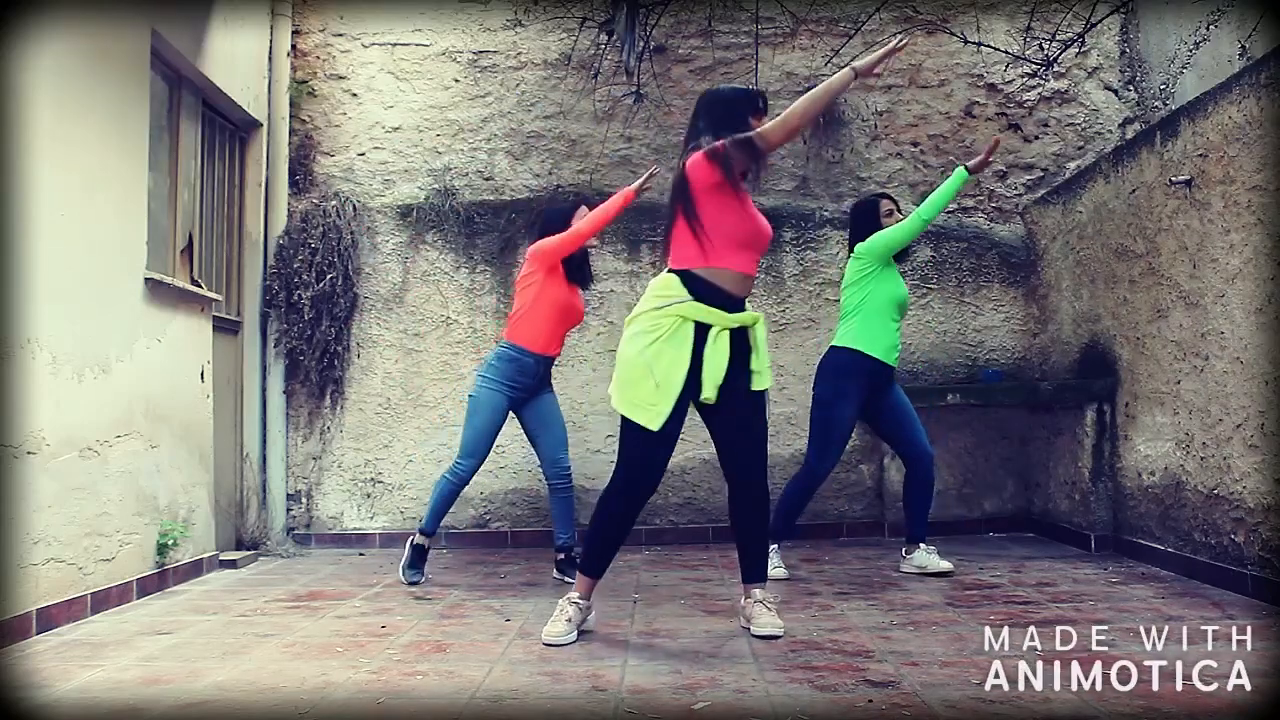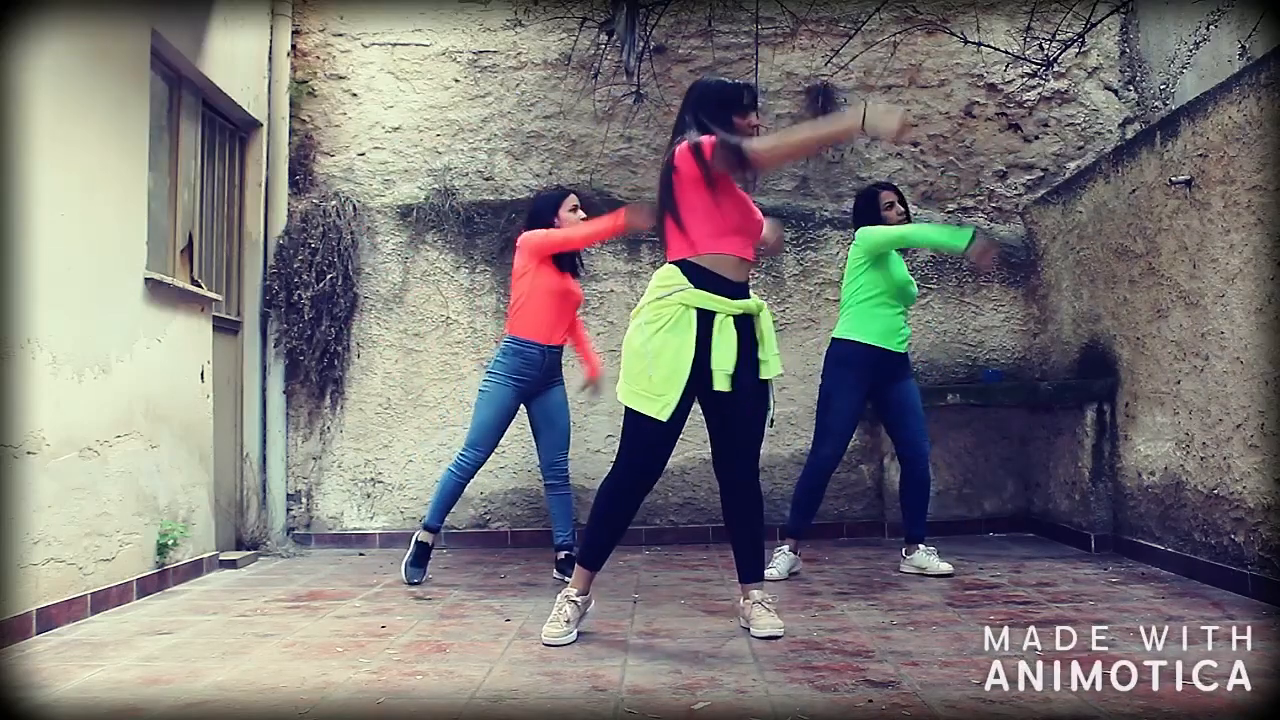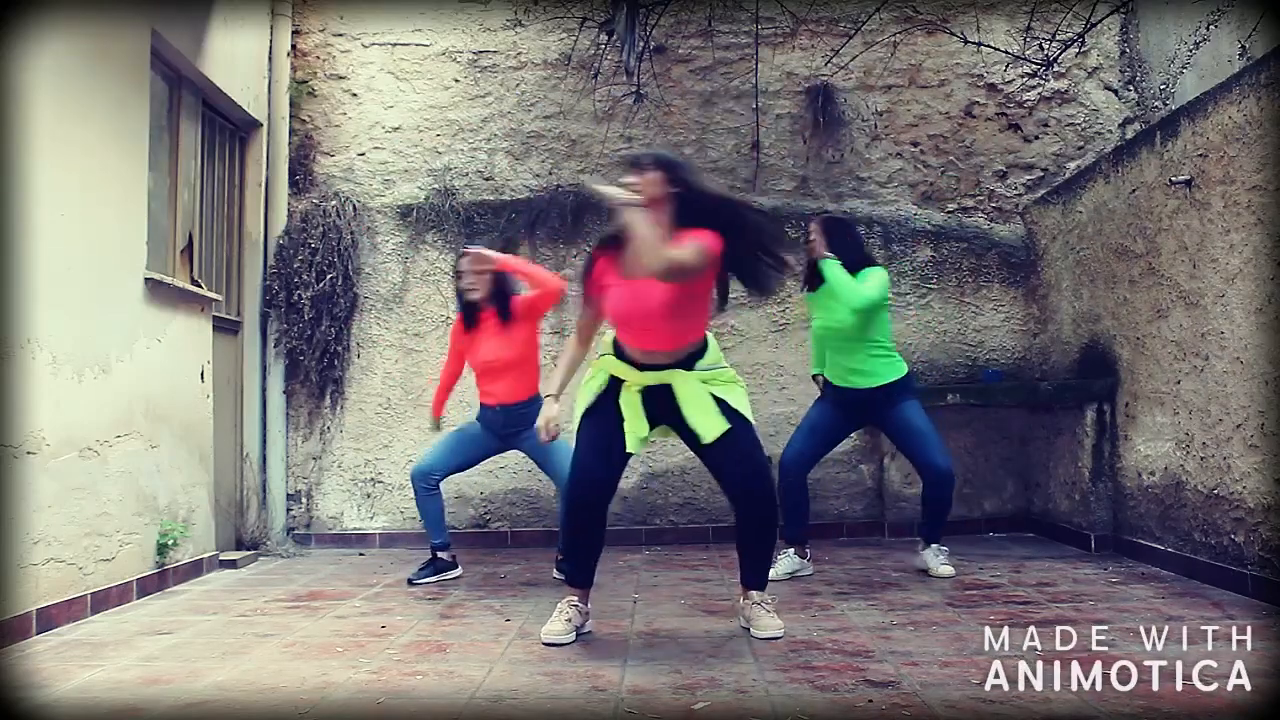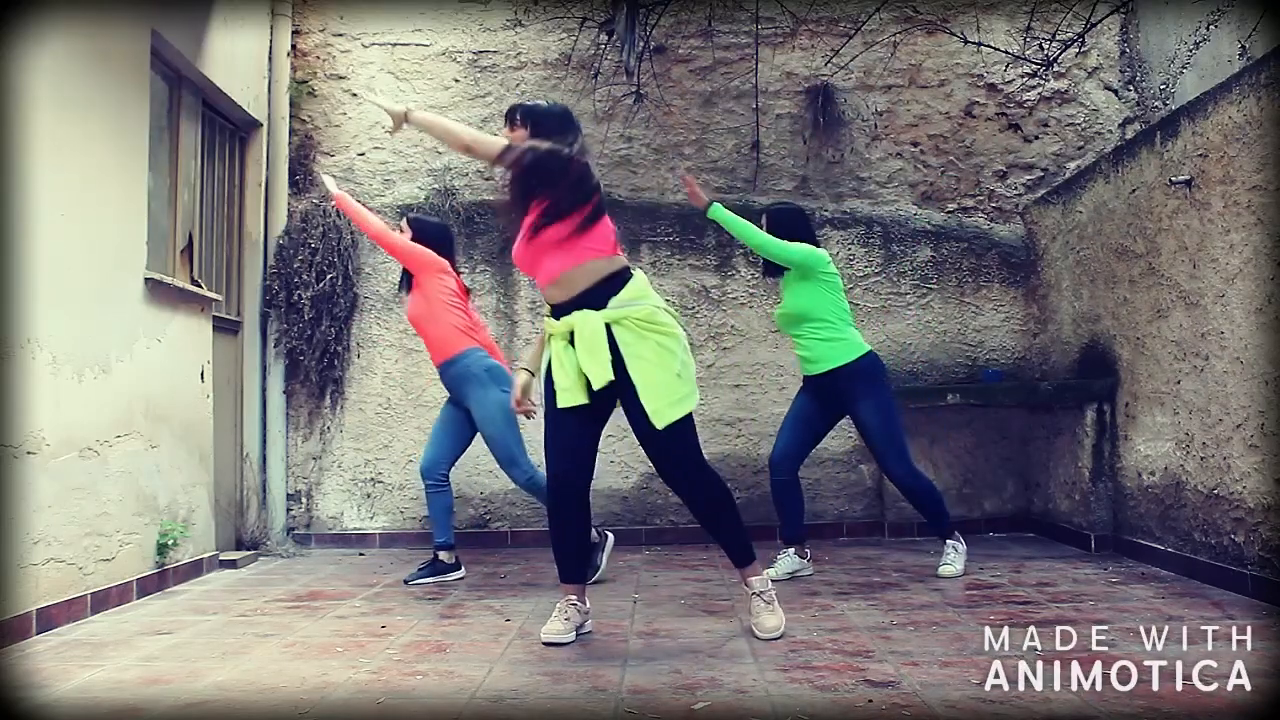
dt=0.5s
person 1, frame 1
left shoulder: (732, 186)
right shoulder: (707, 164)
right elbow: (788, 124)
right wrist: (855, 71)
left hip: (729, 334)
right hip: (677, 328)
left knee: (750, 472)
right knee: (638, 473)
left ankle: (755, 596)
right ankle: (580, 596)
person 1, frame 2
left shoulder: (724, 177)
right shoulder: (695, 153)
right elbow: (776, 148)
left wrist: (760, 234)
right wrist: (864, 120)
left hip: (737, 326)
right hip: (684, 318)
left knee: (739, 467)
right knee: (637, 466)
left ankle: (752, 594)
right ankle: (576, 592)
person 1, frame 3
left shoulder: (701, 240)
right shoulder: (608, 254)
left elbow: (658, 264)
right elbow: (583, 335)
left wrist: (628, 207)
right wrist: (553, 396)
left hip: (694, 383)
right hip: (624, 384)
left knee: (754, 487)
right knee: (583, 491)
left ankle: (754, 597)
right ankle: (576, 602)
person 1, frame 4
left shoulder: (562, 169)
right shoulder: (538, 210)
left elbow: (469, 142)
left wrist: (409, 114)
right wrist: (528, 369)
left hip: (626, 328)
right hip: (572, 343)
left knee: (681, 464)
right knee: (564, 478)
left ankle: (755, 580)
right ankle: (573, 601)
person 2, frame 1
left shoulder: (885, 268)
right shoulder: (869, 251)
right elbow: (922, 218)
right wrist: (967, 171)
left hip: (880, 379)
right hip: (846, 370)
left knee: (921, 458)
right knee: (818, 466)
left ankle: (914, 550)
right ankle: (772, 545)
person 2, frame 2
left shoulder: (897, 255)
right shoulder: (868, 237)
right elbow: (913, 233)
right wrist: (968, 241)
left hip: (895, 364)
right hip: (852, 357)
left knee: (916, 456)
right knee: (824, 456)
left ankle: (914, 549)
right ankle: (789, 546)
person 2, frame 3
left shoulder: (874, 277)
right shoulder: (816, 291)
left elbow: (855, 302)
left wrist: (827, 259)
right wrist: (817, 371)
left hip: (891, 393)
right hip: (838, 396)
left knee: (939, 469)
right knee: (790, 464)
left ankle: (931, 547)
right ankle: (796, 552)
person 2, frame 4
left shoulder: (814, 259)
right shoulder: (789, 280)
left elbow: (760, 242)
left wrist: (709, 207)
left hip: (859, 376)
right hip: (818, 386)
left knee: (898, 468)
right knee: (781, 463)
left ankle: (951, 541)
right ankle: (796, 553)
person 3, frame 1
left shoulder: (572, 281)
right shoulder: (541, 255)
right elbow: (581, 233)
right wrist: (630, 193)
left hip: (539, 381)
right hip: (503, 371)
left knee: (559, 470)
right knee: (466, 466)
left ankle: (565, 558)
right ankle: (421, 541)
person 3, frame 2
left shoulder: (568, 266)
right shoulder: (531, 242)
left elbow: (571, 320)
right elbow: (573, 237)
left wrist: (592, 364)
right wrist: (623, 222)
left hip: (550, 372)
right hip: (515, 363)
left knee: (556, 469)
right knee: (471, 458)
left ankle: (565, 556)
right ankle: (425, 537)
person 3, frame 3
left shoulder: (524, 309)
right shoulder: (464, 324)
left elbow: (555, 287)
right elbow: (451, 371)
left wrist: (500, 260)
right wrist: (437, 411)
left hip: (529, 418)
right hip: (488, 422)
right knee: (423, 472)
right ankle: (443, 558)
person 3, frame 4
left shoulder: (432, 264)
right shoulder: (430, 283)
left elbow: (379, 231)
right elbow: (480, 333)
left wrist: (338, 195)
right wrist: (509, 383)
left hip: (476, 377)
right hip: (461, 385)
left knee: (519, 470)
right knee: (432, 469)
left ankle: (591, 537)
right ankle: (446, 558)
